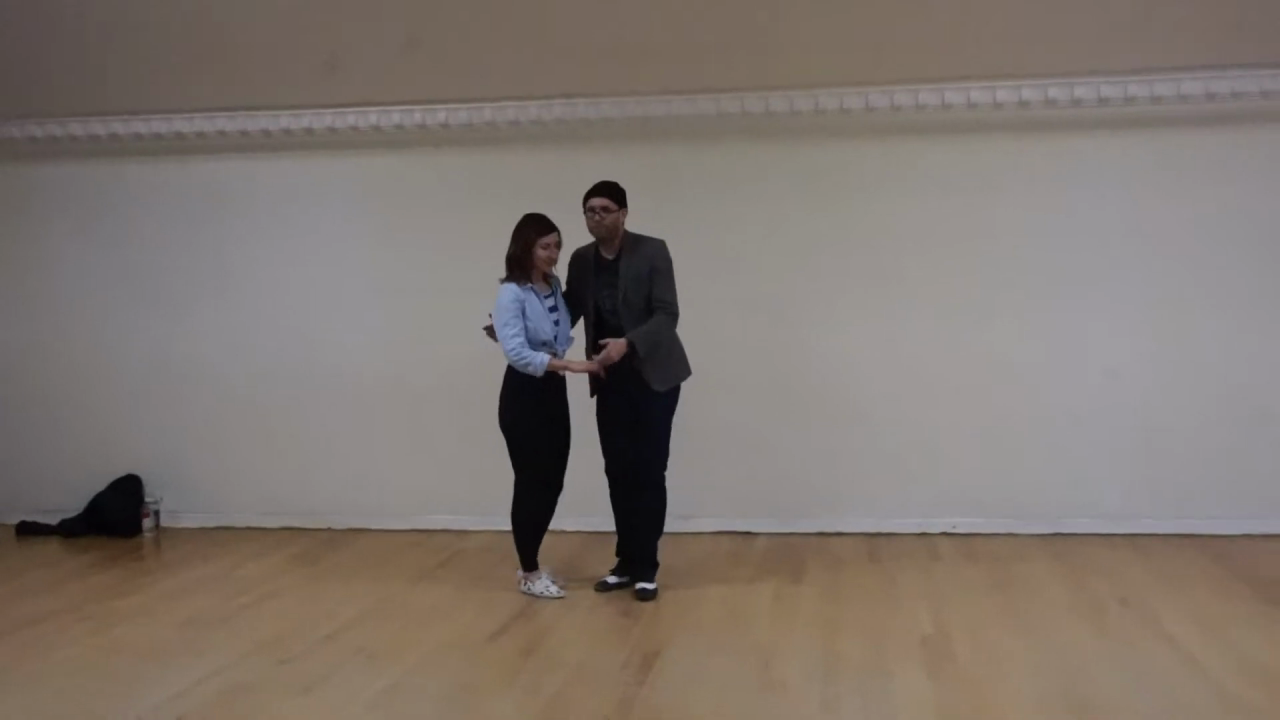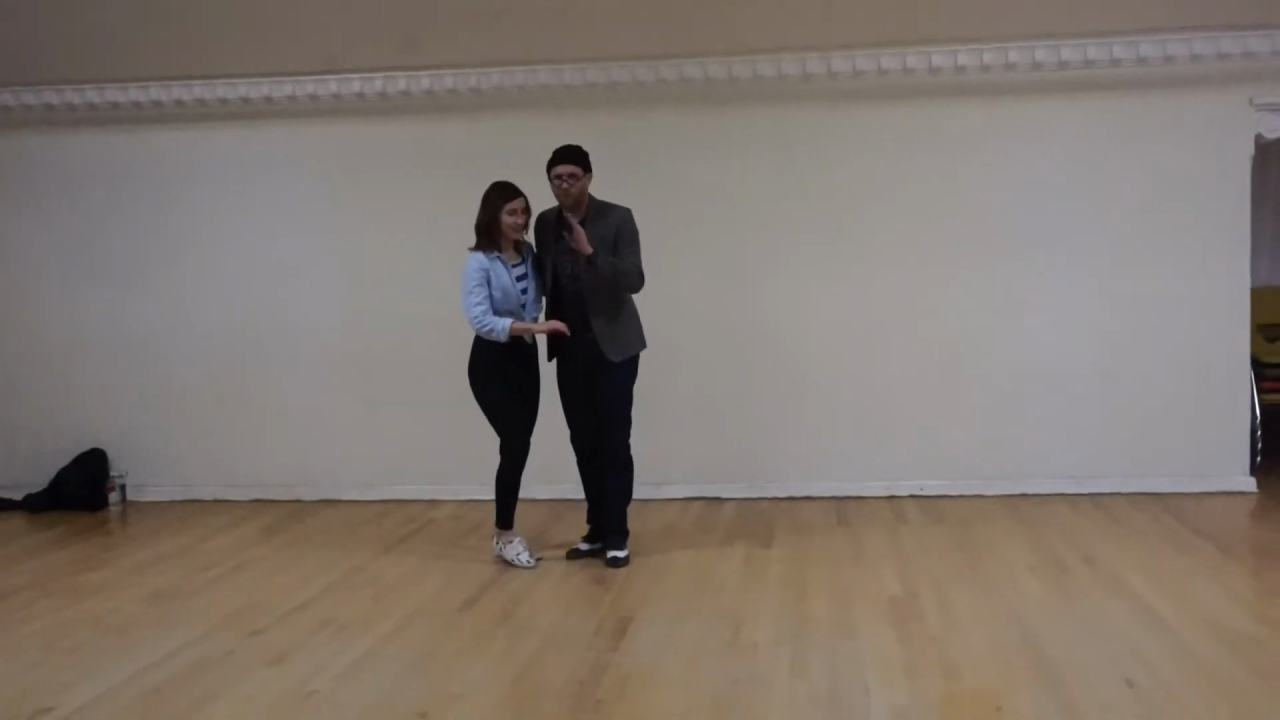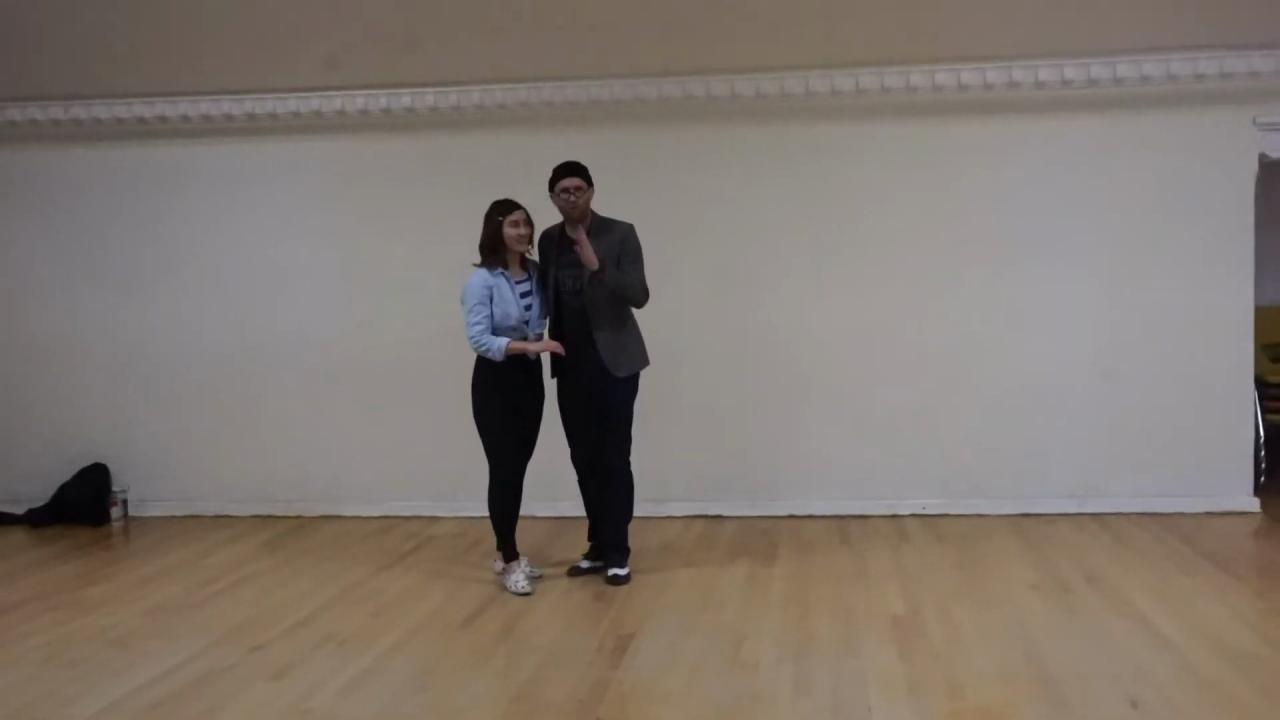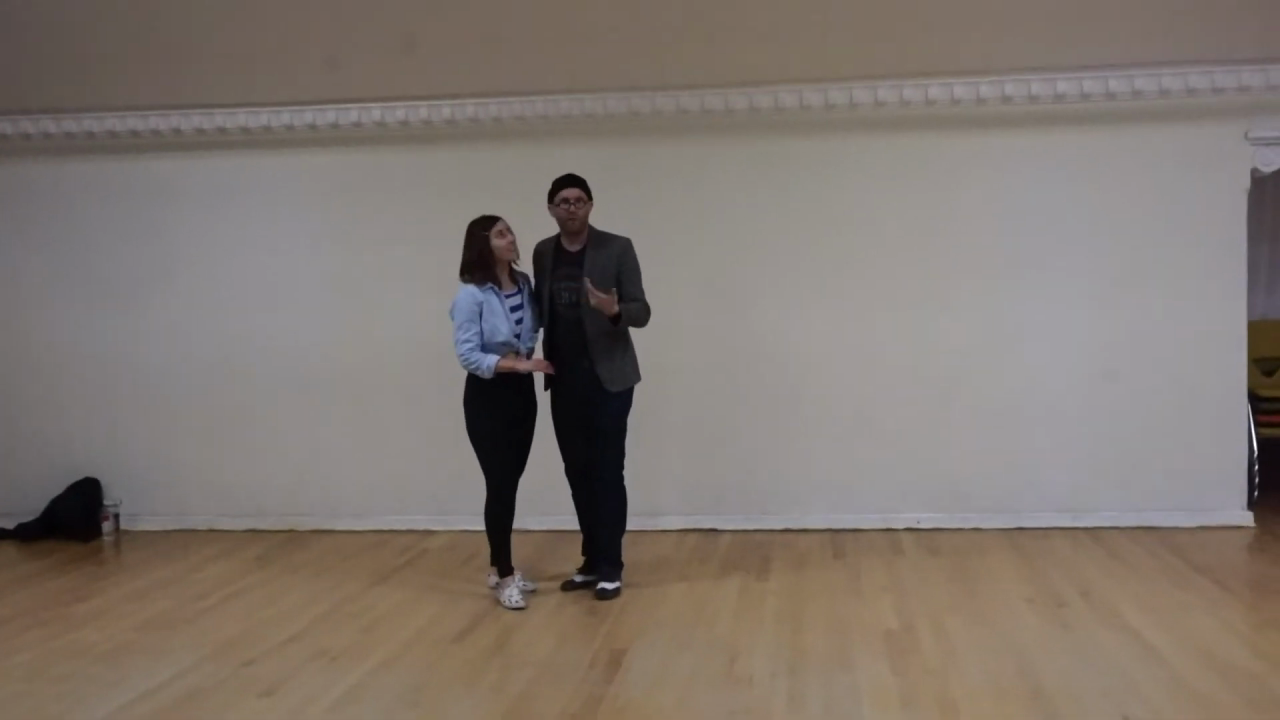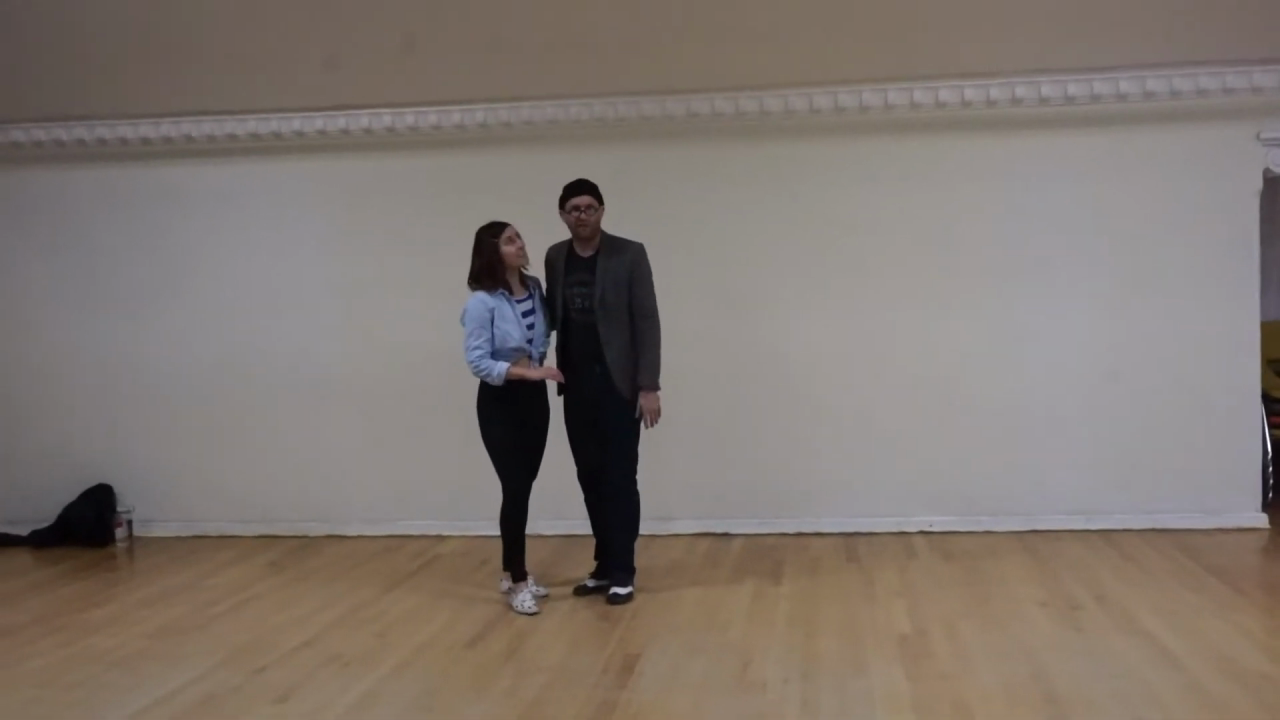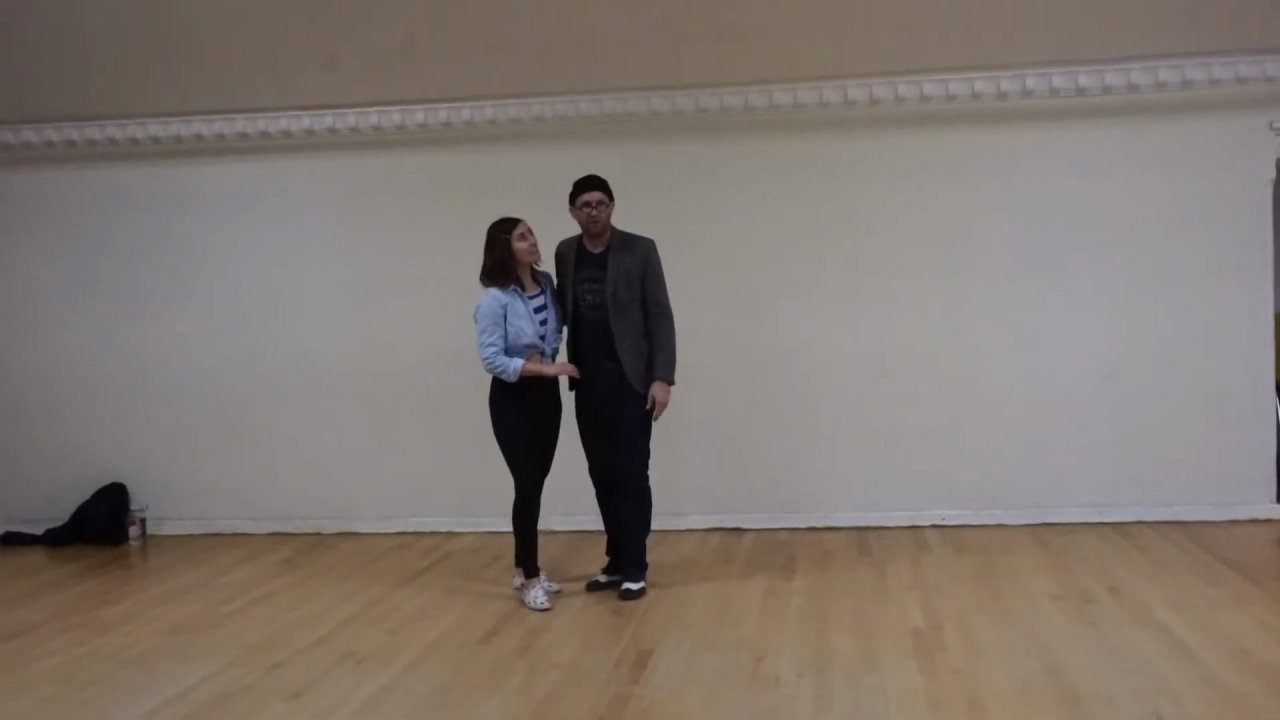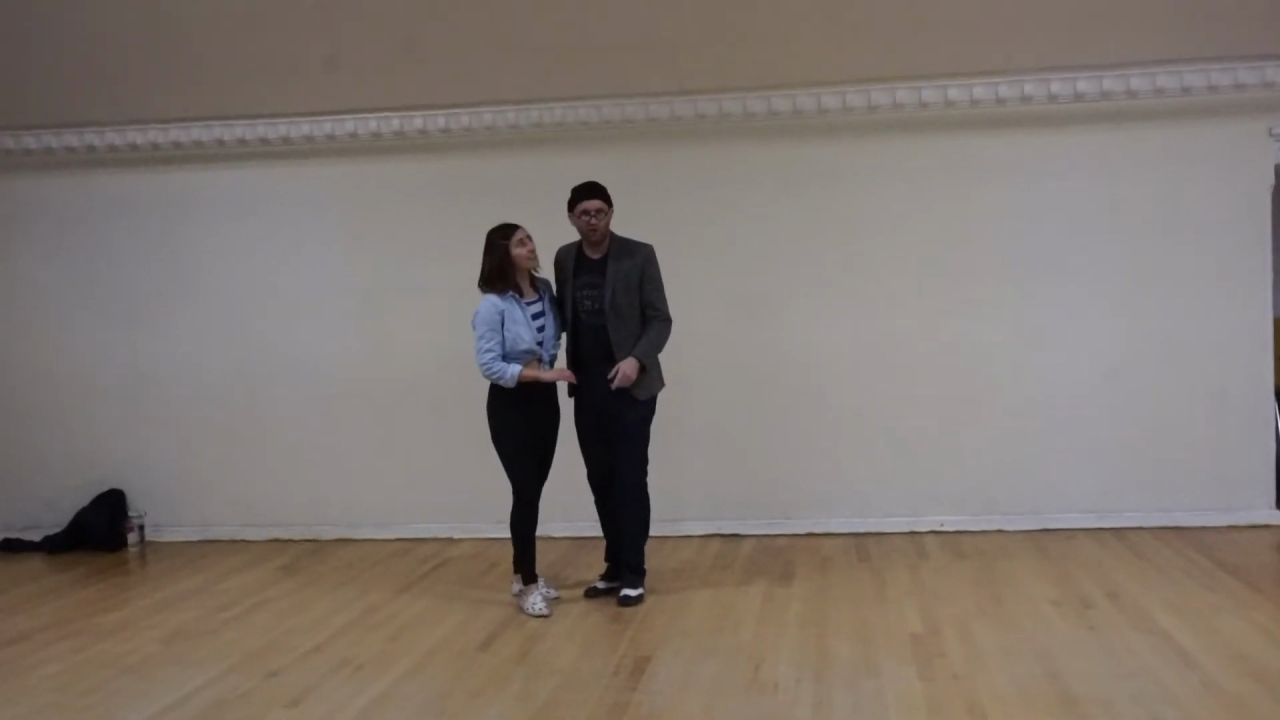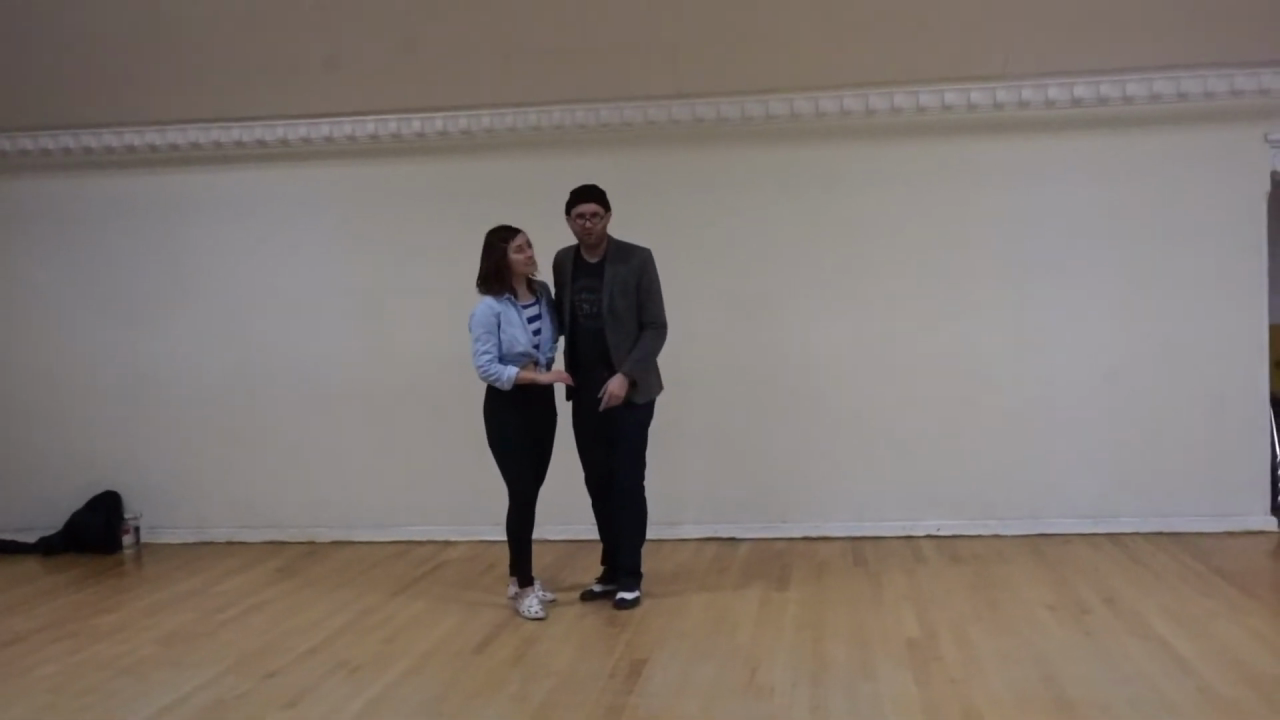
dt=0.4s
person 1, frame 1
left shoulder: (652, 252)
right shoulder: (581, 259)
left elbow: (667, 314)
right elbow: (567, 313)
left wrist: (628, 344)
left hip: (653, 376)
right hip: (611, 380)
left knee: (649, 471)
right knee: (619, 473)
left ankle: (646, 566)
right ankle: (627, 562)
person 1, frame 2
left shoulder: (618, 219)
right shoulder: (546, 223)
left elbow: (634, 280)
left wrist: (591, 252)
left hip: (612, 347)
right hip: (569, 349)
left knee: (613, 442)
right knee: (583, 443)
left ankle: (616, 535)
right ankle: (596, 530)
person 1, frame 3
left shoulder: (620, 234)
right shoulder: (549, 240)
left elbow: (639, 295)
left wrist: (596, 266)
left hip: (613, 363)
right hip: (570, 365)
left knee: (614, 459)
right knee: (584, 460)
left ankle: (617, 552)
right ankle: (598, 547)
person 1, frame 4
left shoulder: (617, 248)
right shoulder: (543, 252)
left elbow: (642, 312)
right elbow: (542, 309)
left wrist: (615, 311)
left hip: (607, 377)
right hip: (564, 379)
left knee: (607, 472)
right knee: (578, 473)
left ankle: (610, 566)
right ankle: (592, 561)
person 1, frame 5
left shoulder: (629, 254)
right shoulder: (556, 257)
left elbow: (648, 321)
right elbow: (554, 315)
left wrist: (649, 385)
left hip: (618, 384)
right hip: (576, 385)
left knee: (620, 478)
right knee: (591, 479)
left ankle: (622, 571)
right ankle: (604, 566)
person 1, frame 6
left shoulder: (639, 250)
right shoulder: (565, 253)
left elbow: (660, 316)
right elbow: (565, 311)
left wrist: (662, 377)
left hip: (630, 380)
right hip: (587, 381)
left knee: (631, 474)
right knee: (602, 475)
left ankle: (635, 567)
right ankle: (616, 561)
person 1, frame 7
left shoulder: (639, 255)
right shoulder: (565, 259)
left elbow: (660, 319)
right elbow: (565, 316)
left wrist: (638, 358)
left hip: (630, 386)
right hip: (587, 388)
left knee: (630, 480)
right knee: (601, 481)
left ankle: (633, 573)
right ankle: (615, 567)
person 1, frame 8
left shoulder: (637, 259)
right shoulder: (563, 262)
left elbow: (656, 327)
right elbow: (563, 320)
left wrist: (627, 375)
left hip: (628, 391)
right hip: (585, 392)
left knee: (628, 484)
right knee: (598, 484)
left ankle: (629, 576)
right ankle: (611, 570)
person 2, frame 1
left shoulder: (555, 287)
right shoulder: (511, 295)
right elbow: (517, 353)
right wrist: (572, 365)
left hip: (553, 391)
right hip: (523, 395)
left knee: (552, 482)
right knee: (531, 484)
left ankle: (529, 559)
right ankle: (529, 573)
person 2, frame 2
left shoulder: (528, 255)
right shoulder: (478, 264)
right elbow: (480, 321)
right wrist: (536, 327)
left hip: (525, 358)
right hip: (492, 362)
left knee: (517, 445)
right knee: (515, 443)
left ankle: (506, 533)
right ankle: (504, 532)
person 2, frame 3
left shoulder: (535, 272)
right shoulder: (482, 280)
right elbow: (478, 339)
left wrist: (539, 345)
right wrist: (529, 346)
left hip: (530, 376)
right hip: (495, 380)
left knee: (519, 468)
right knee: (503, 469)
left ankle: (506, 553)
right ankle: (509, 561)
person 2, frame 4
left shoulder: (524, 284)
right shoulder: (470, 295)
right elbow: (467, 356)
left wrist: (528, 361)
right wrist: (517, 364)
left hip: (521, 392)
right hip: (487, 395)
left knee: (512, 481)
right knee: (499, 483)
left ankle: (500, 567)
right ankle: (504, 575)
person 2, frame 5
left shoulder: (535, 288)
right shoulder: (482, 302)
right elbow: (478, 362)
left wrist: (538, 365)
right wrist: (526, 371)
left hip: (534, 397)
right hip: (500, 402)
left knee: (524, 487)
right knee: (515, 488)
left ankle: (513, 572)
right ankle: (517, 581)
person 2, frame 6
left shoulder: (547, 284)
right shoulder: (494, 299)
right elbow: (491, 359)
left wrist: (551, 362)
right wrist: (541, 368)
left hip: (546, 394)
right hip: (512, 398)
left knee: (537, 482)
right knee: (527, 485)
left ankle: (525, 568)
right ankle: (529, 577)
person 2, frame 7
left shoulder: (545, 290)
right shoulder: (492, 305)
right elbow: (489, 365)
left wrist: (548, 367)
right wrist: (540, 374)
left hip: (544, 400)
right hip: (510, 405)
left knee: (535, 489)
right knee: (526, 491)
left ankle: (523, 574)
right ankle: (527, 584)
person 2, frame 8
left shoulder: (543, 294)
right shoulder: (488, 308)
right elbow: (486, 367)
left wrist: (546, 369)
right wrist: (536, 376)
left hip: (541, 403)
right hip: (507, 407)
left knee: (531, 492)
right knee: (521, 494)
left ankle: (519, 577)
right ankle: (523, 586)
